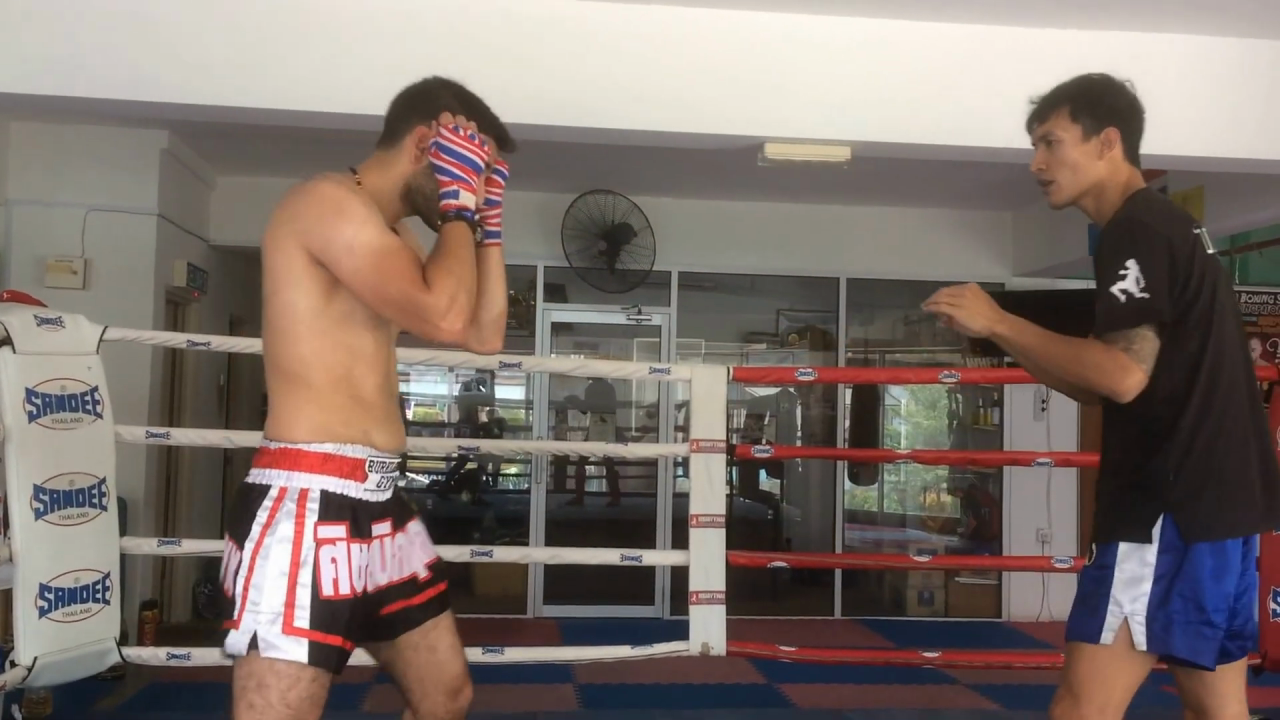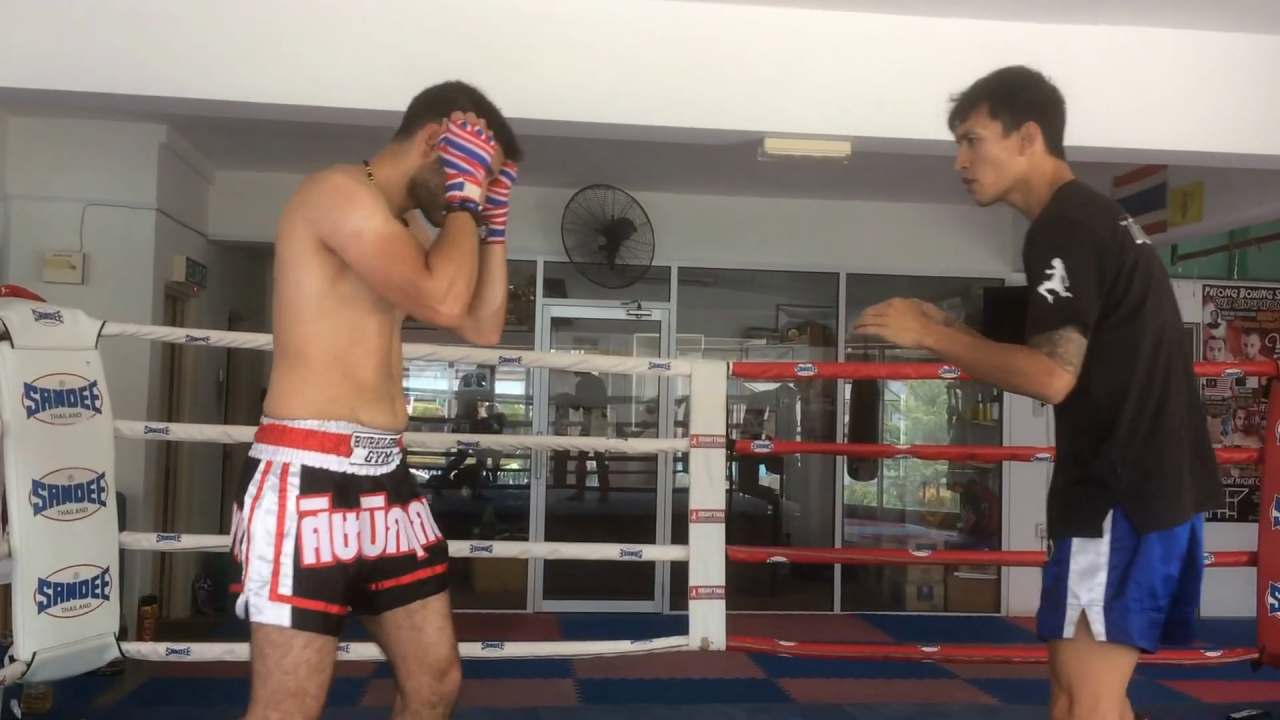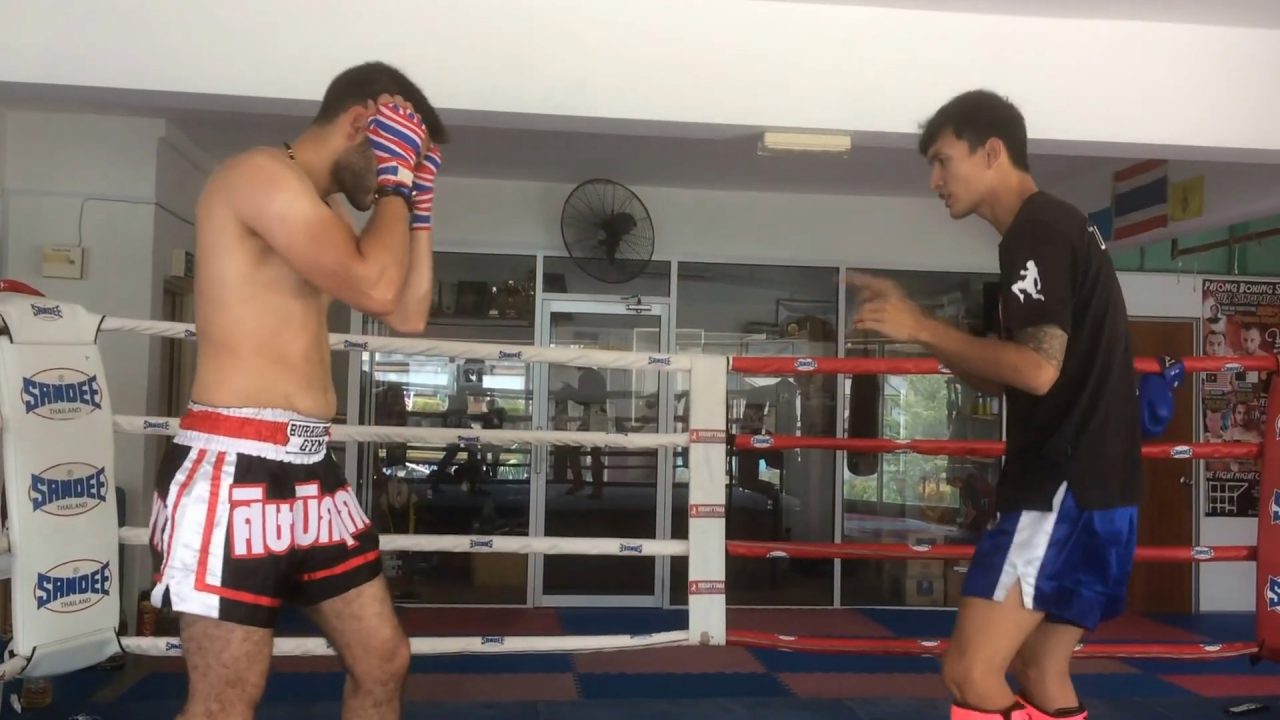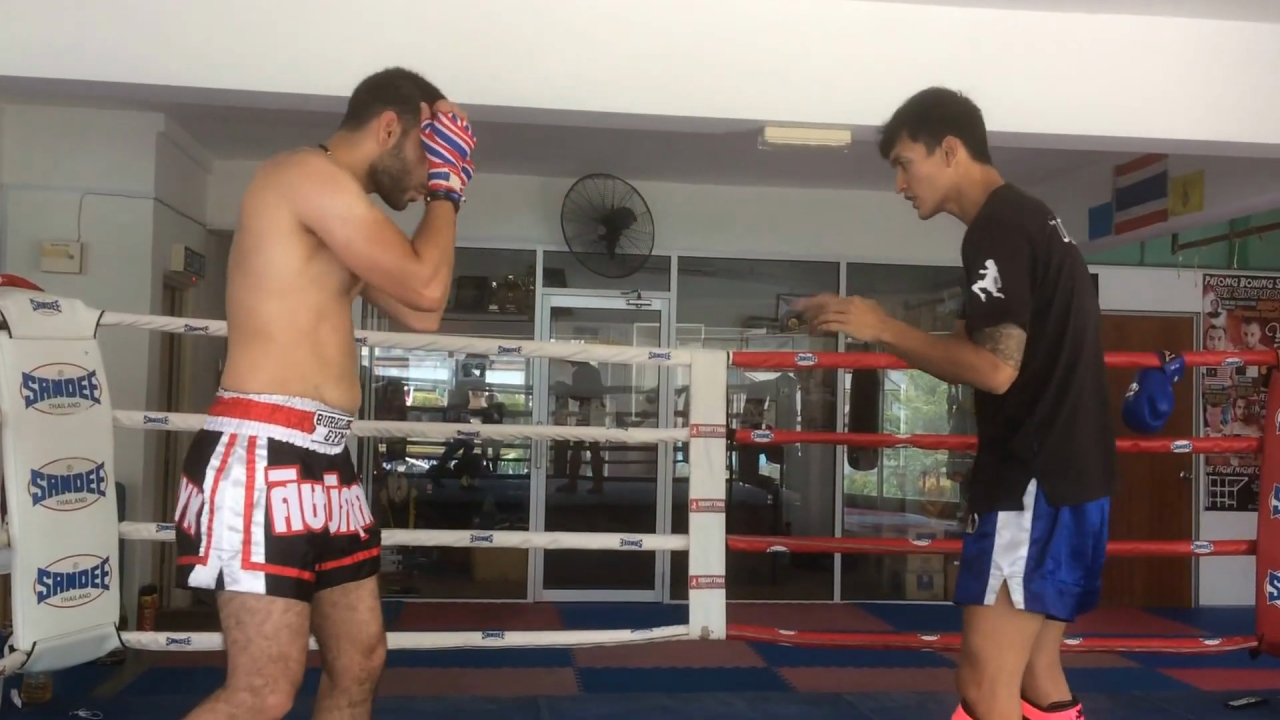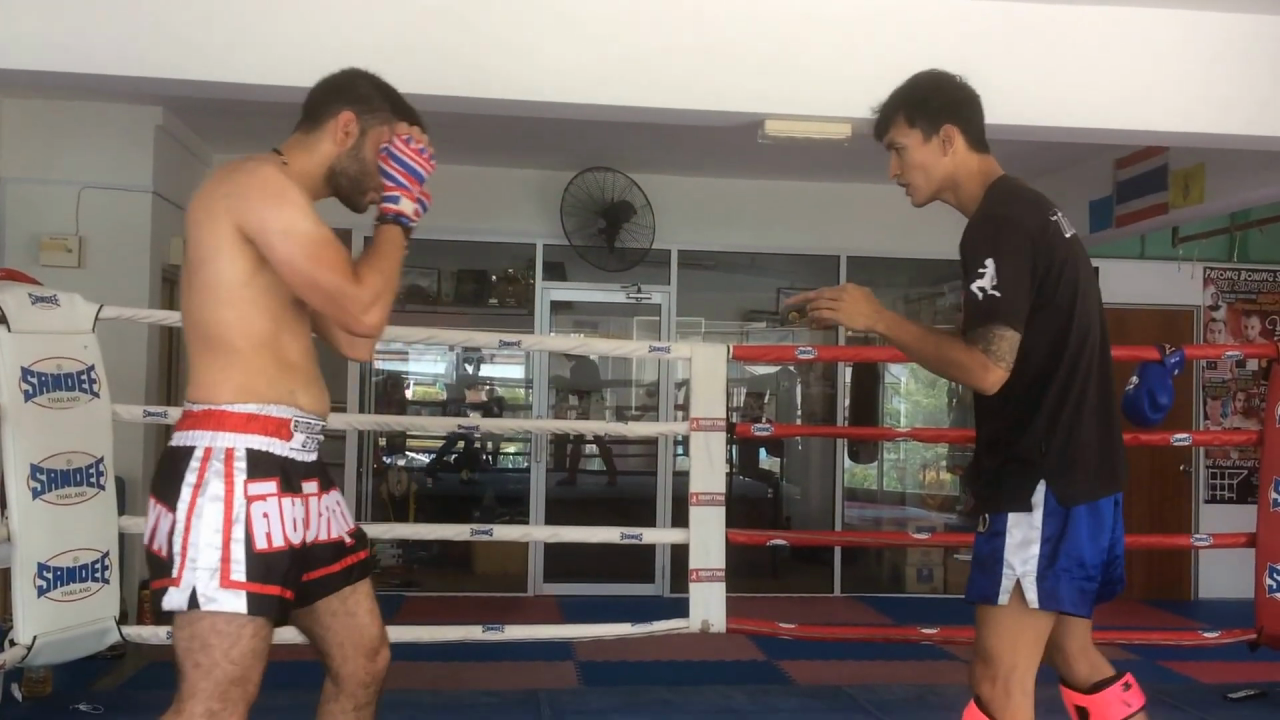
dt=0.4s
person 1, frame 1
left shoulder: (389, 238)
right shoulder: (329, 203)
left elbow: (484, 335)
right elbow: (444, 319)
left wrist: (487, 221)
right wrist: (460, 203)
left hip: (377, 505)
right hip: (307, 501)
person 1, frame 2
left shoulder: (402, 231)
right shoulder: (341, 192)
left elbow: (483, 327)
right elbow: (441, 301)
left wrist: (492, 219)
right wrist: (465, 194)
left hip: (382, 479)
right hip: (306, 477)
person 1, frame 3
left shoulder: (319, 213)
right shoulder: (261, 174)
left elbow: (409, 314)
right elbow: (374, 287)
left wrist: (417, 202)
right wrist: (395, 178)
left hip: (308, 469)
right hip: (233, 466)
left knee: (382, 660)
person 1, frame 4
left shoulder: (333, 209)
right shoulder: (310, 173)
left elbow: (421, 315)
right elbow: (424, 287)
left wrist: (442, 189)
right wrist: (445, 184)
left hip: (318, 458)
right hip: (261, 453)
left knee: (359, 663)
person 1, frame 5
left shoulder: (286, 216)
right shoulder: (259, 182)
left elbow: (356, 344)
right elbow: (360, 310)
left wrist: (398, 228)
right wrist: (396, 206)
left hip: (293, 472)
right hip: (233, 468)
left knee: (363, 663)
person 2, frame 1
left shoulder: (1134, 233)
right shoulder: (1163, 229)
left elbow: (1122, 375)
right elbow: (1105, 377)
left wrist: (1000, 322)
right wrist: (1001, 334)
left hip: (1167, 508)
right hip: (1212, 502)
person 2, frame 2
left shoulder: (1062, 228)
right shoulder: (1100, 221)
left elbow: (1051, 377)
left wrist: (927, 336)
right wrist: (947, 327)
left hip: (1122, 497)
right hip: (1158, 490)
person 2, frame 3
left shoulder: (1036, 235)
right shoulder: (1053, 234)
left elbow: (1037, 370)
right elbow: (1000, 369)
left wrist: (924, 327)
right wrist: (904, 317)
left hip: (1063, 487)
right hip: (1095, 487)
person 2, frame 4
left shoulder: (997, 231)
right shoulder: (1032, 222)
left elbow: (995, 369)
right elbow: (983, 355)
left wrist: (885, 329)
right wrist: (866, 323)
left hip: (1035, 482)
right hip: (1073, 479)
person 2, frame 5
left shoulder: (997, 226)
right shoulder: (1030, 214)
left elbow: (986, 368)
right elbow: (985, 350)
left wrist: (878, 319)
right wrist: (867, 318)
left hip: (1041, 479)
right hip: (1079, 474)
right knee: (1070, 654)
